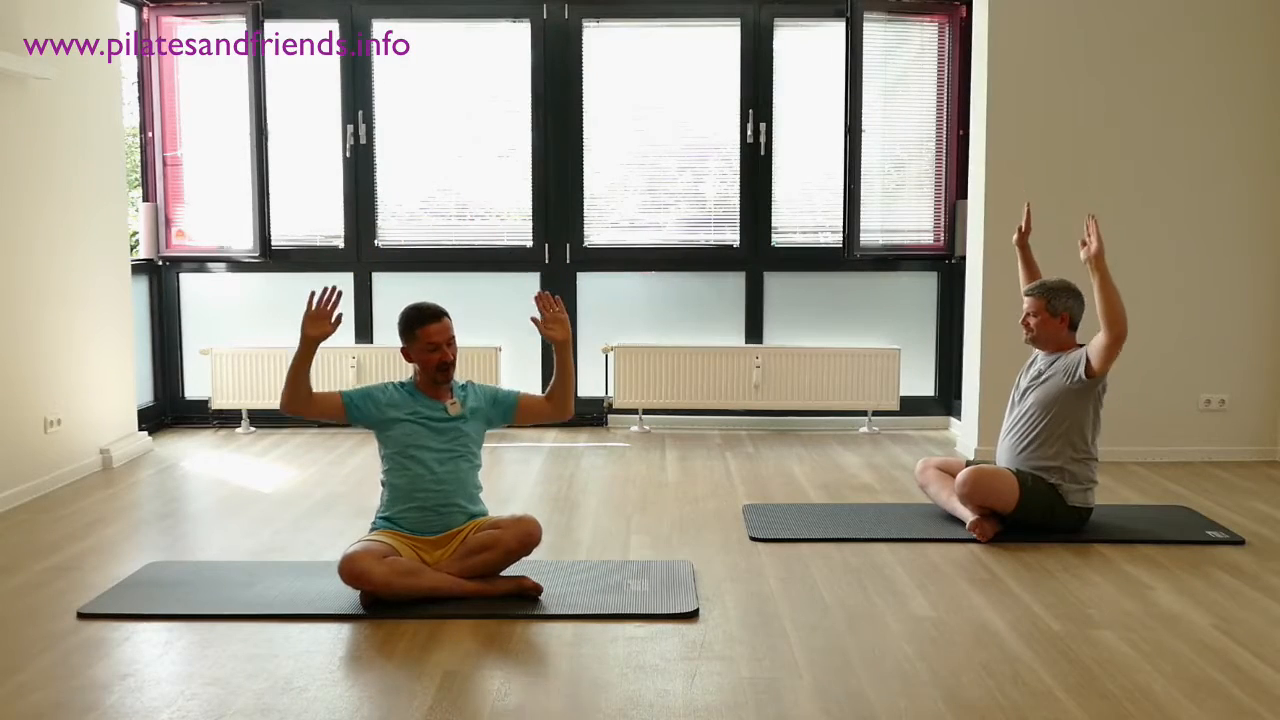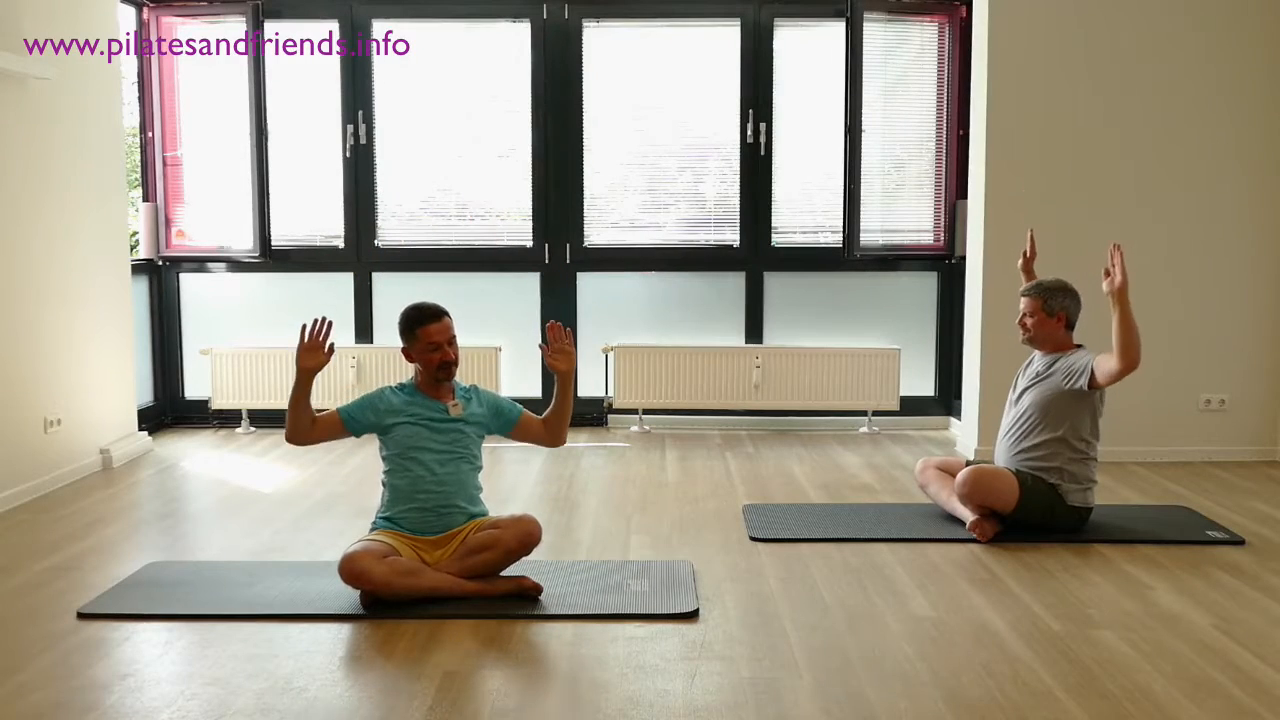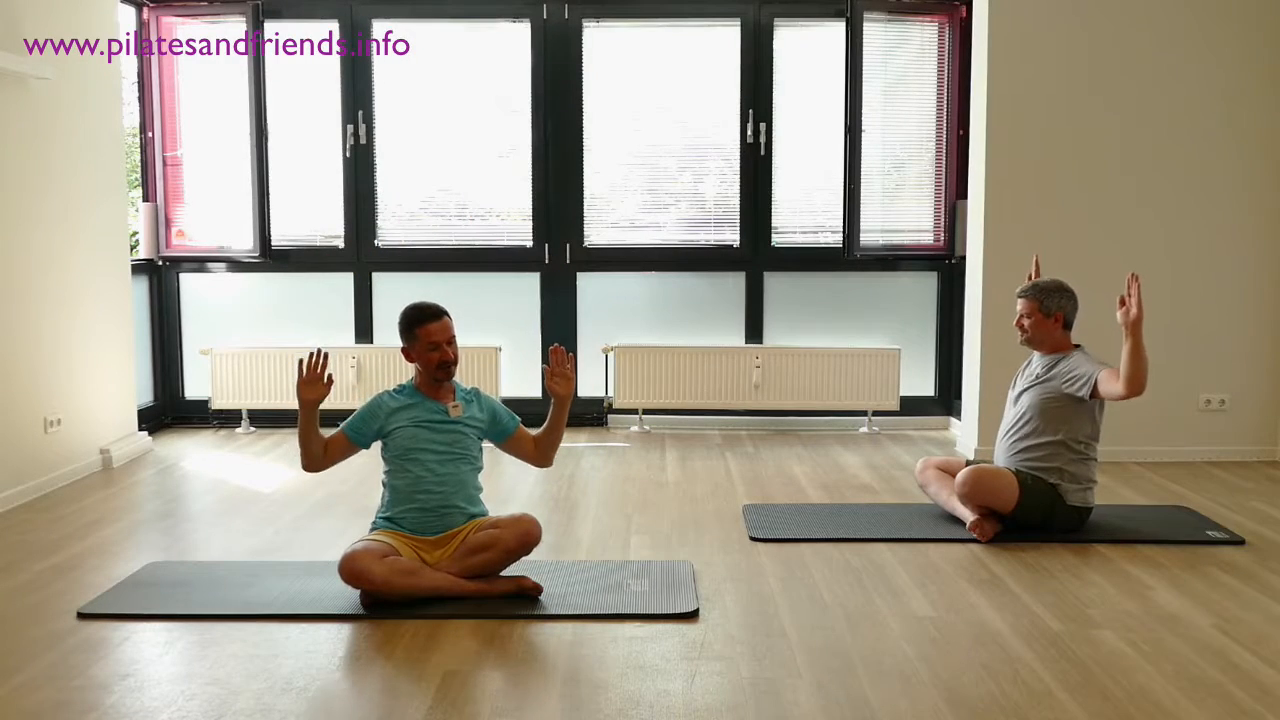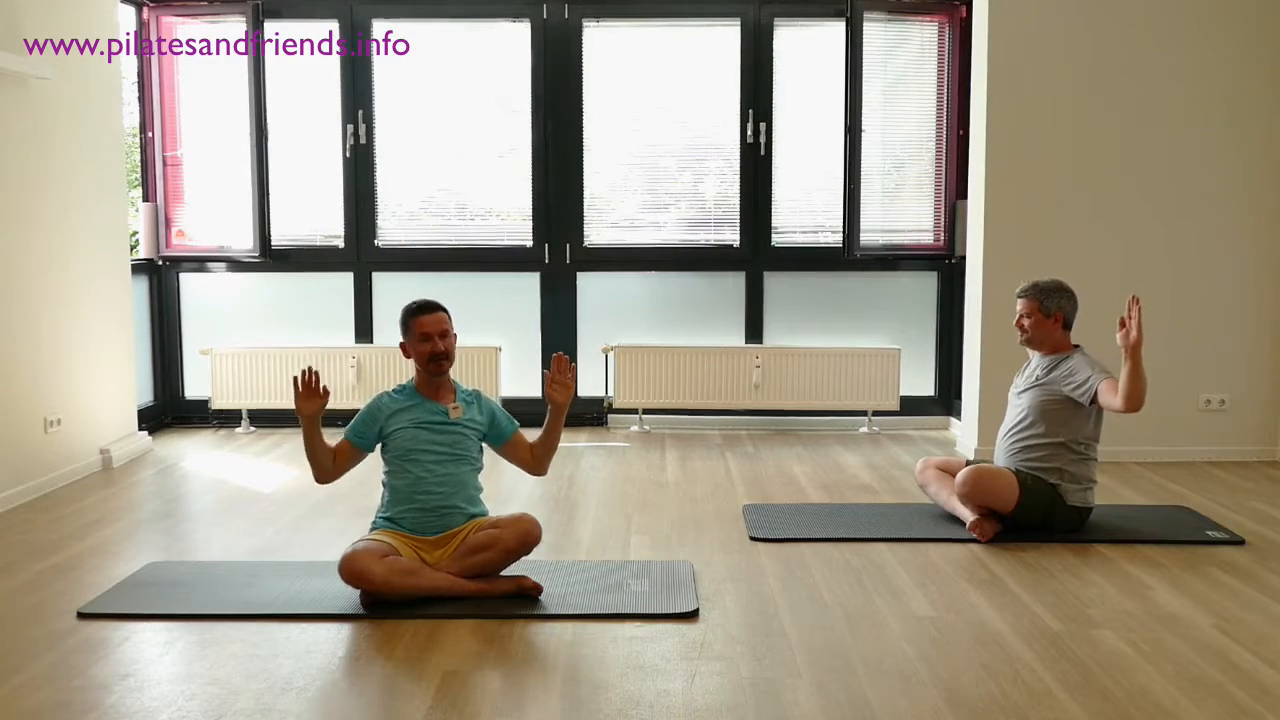
dt=0.3s
person 1, frame 1
left shoulder: (481, 400)
right shoulder: (383, 401)
left elbow: (559, 408)
right elbow: (296, 405)
left wrist: (561, 346)
right wrist: (309, 343)
left hip: (466, 533)
right hip: (398, 538)
left knee: (526, 530)
right knee: (354, 566)
left ankle: (403, 584)
right ankle: (493, 586)
person 1, frame 2
left shoulder: (481, 402)
right shoulder: (384, 403)
left elbow: (553, 436)
right elbow: (299, 435)
left wrist: (564, 379)
right wrist: (305, 378)
left hip: (467, 533)
right hip: (399, 537)
left knee: (527, 529)
right knee: (355, 567)
left ankle: (400, 584)
right ankle: (493, 587)
person 1, frame 3
left shoulder: (480, 405)
right shoulder: (385, 408)
left elbow: (541, 455)
right elbow: (315, 461)
left wrist: (561, 401)
right wrist: (309, 408)
left hip: (467, 534)
right hip: (399, 537)
left knee: (526, 529)
right knee: (355, 566)
left ankle: (403, 583)
right ankle: (489, 586)
person 1, frame 4
left shoulder: (480, 406)
right shoulder: (384, 407)
left elbow: (536, 464)
right elbow: (325, 473)
left wrist: (557, 411)
right wrist: (311, 422)
left hip: (466, 534)
right hip: (399, 538)
left knee: (527, 528)
right knee: (355, 566)
left ankle: (402, 582)
right ankle: (493, 585)
person 2, frame 1
left shoulder: (1081, 366)
right shoulder: (1043, 354)
left elbow: (1115, 333)
right elbow: (1038, 295)
left wrist: (1096, 264)
right wrist: (1022, 248)
left hip: (1059, 500)
right hip: (1015, 479)
left knee: (970, 481)
right knee: (928, 468)
left ankle: (992, 514)
right ankle: (979, 516)
person 2, frame 2
left shoulder: (1078, 365)
right shoulder: (1041, 355)
left elbow: (1125, 363)
right elbow: (1036, 321)
left wrist: (1118, 299)
right wrist: (1027, 274)
left hip: (1058, 500)
right hip: (1014, 478)
left knee: (971, 481)
right knee: (927, 468)
left ankle: (991, 516)
right ankle: (976, 516)
person 2, frame 3
left shoulder: (1078, 368)
right shoulder: (1039, 356)
left elbow: (1130, 386)
left wrist: (1132, 329)
right wrist: (1034, 290)
left hip: (1059, 499)
right hip: (1015, 478)
left knee: (970, 481)
right knee: (927, 468)
left ankle: (988, 516)
right ankle: (976, 515)
person 2, frame 4
left shoulder: (1079, 370)
right shoulder: (1040, 358)
left elbow: (1128, 402)
left wrist: (1131, 350)
left hip: (1059, 499)
right hip: (1014, 477)
left knee: (970, 481)
right knee: (927, 467)
left ankle: (987, 518)
right ankle: (976, 517)
